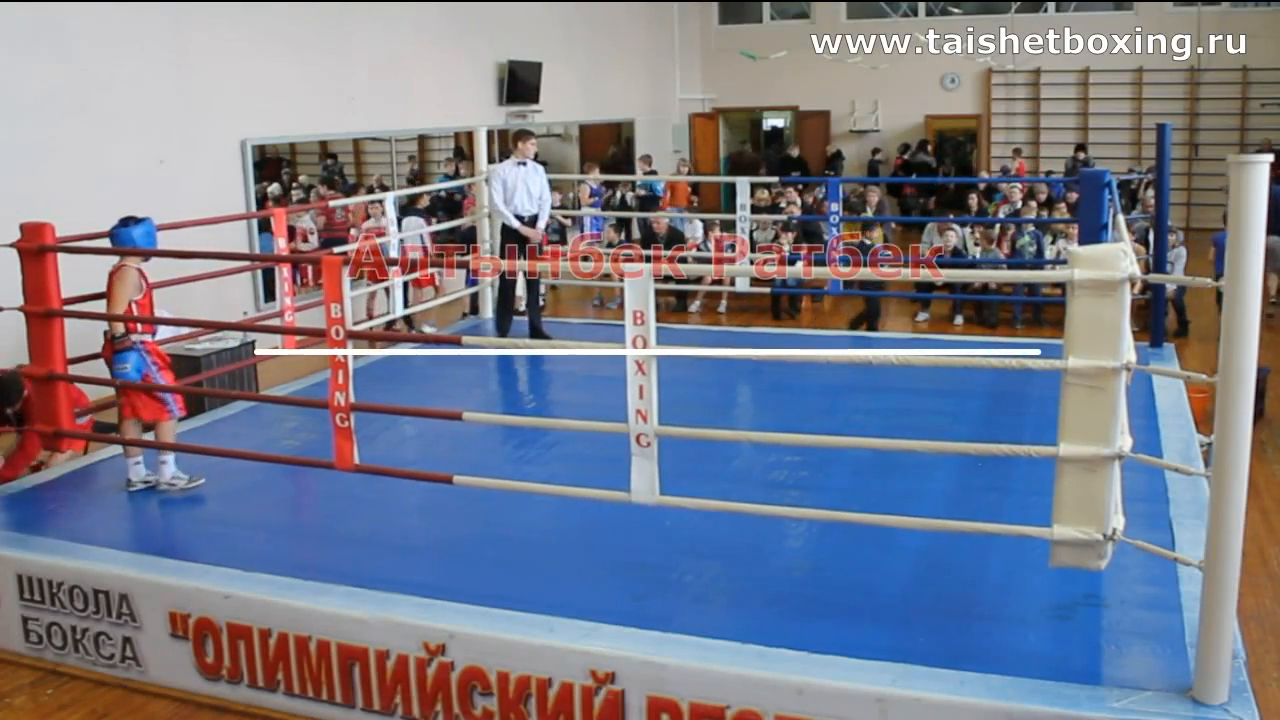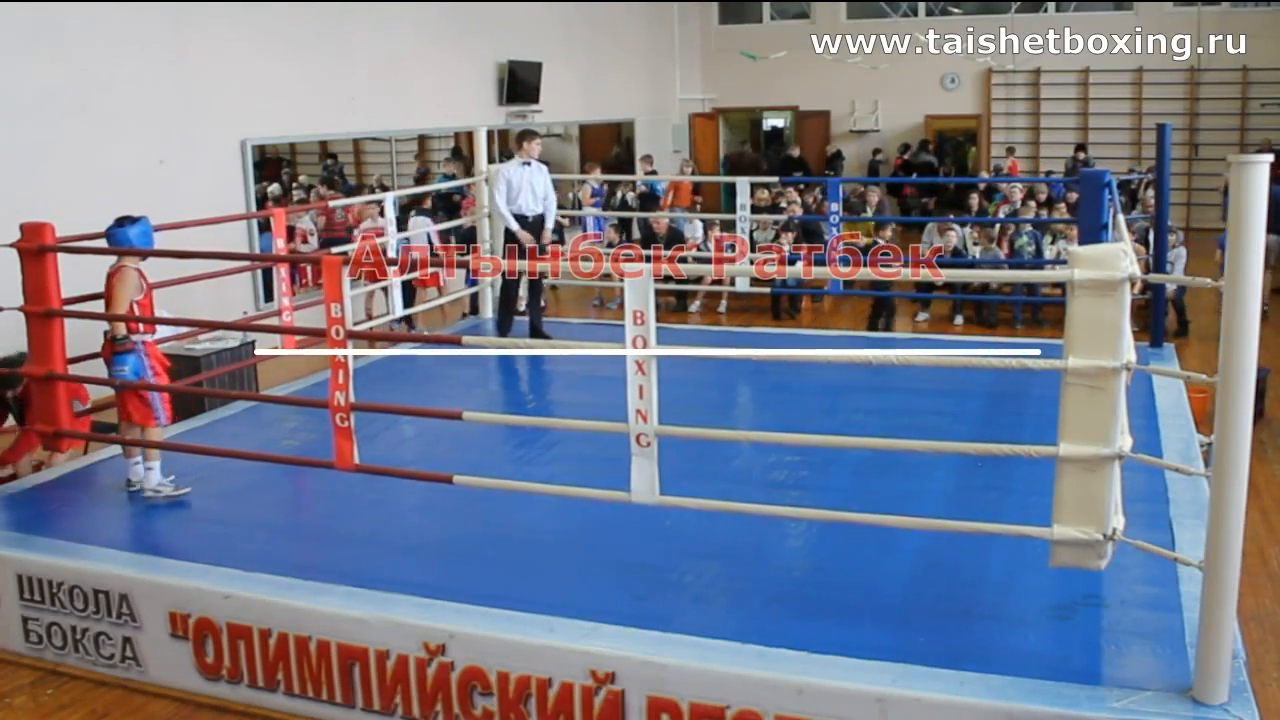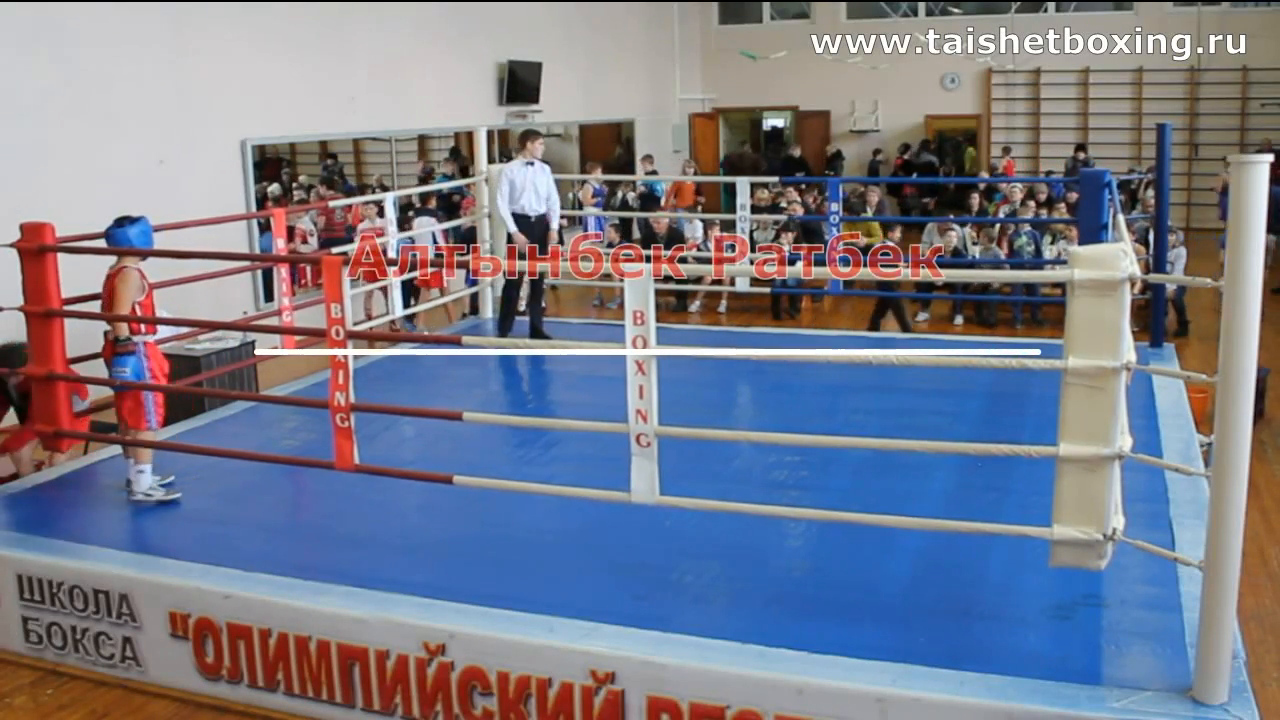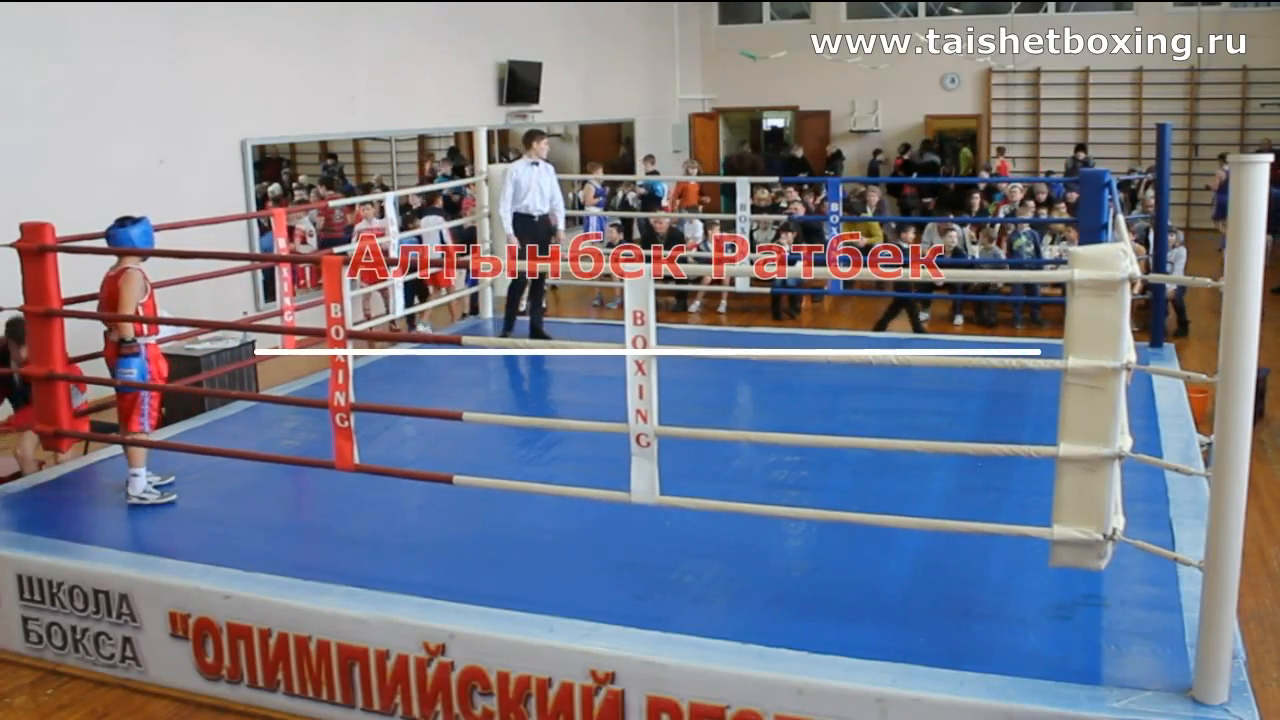
dt=0.1s
person 1, frame 1
left shoulder: (121, 271)
right shoulder: (129, 272)
right elbow: (115, 313)
right wrist: (123, 347)
left hip: (128, 347)
right hip: (134, 349)
left knee: (132, 411)
right knee: (168, 406)
left ankle: (136, 474)
right ankle: (167, 473)
person 1, frame 2
left shoulder: (116, 272)
right shoulder: (129, 273)
right elbow: (117, 315)
right wrist: (124, 348)
left hip: (127, 348)
right hip: (135, 349)
left knee: (131, 414)
right knee: (154, 412)
left ankle: (136, 475)
right ankle: (151, 481)
person 1, frame 3
left shoulder: (115, 272)
right shoulder: (130, 274)
left elbow: (109, 312)
right elbow: (119, 316)
right wrist: (124, 350)
left hip: (127, 349)
right hip: (135, 350)
left knee: (129, 415)
right knee: (147, 415)
left ankle: (136, 475)
right ankle: (143, 485)
person 1, frame 4
left shoulder: (112, 274)
right shoulder: (133, 274)
left elbow: (103, 312)
right elbow: (125, 317)
right wrist: (130, 350)
left hip: (120, 349)
right hip: (136, 351)
left knee: (130, 417)
right knee: (140, 420)
left ankle: (138, 476)
right ankle: (137, 489)
person 2, frame 1
left shoulder: (538, 169)
right shoulder: (500, 170)
left elbow: (545, 200)
right elbow: (497, 204)
left wrist: (539, 228)
right wrist: (520, 227)
left hip: (534, 225)
right hip: (512, 226)
left knee: (534, 277)
right knee: (508, 278)
left ankle: (536, 328)
right ankle: (502, 330)
person 2, frame 2
left shoulder: (542, 169)
right shoulder: (506, 170)
left elbow: (550, 200)
right elbow: (501, 204)
left wrist: (548, 227)
right wrist: (518, 230)
left hip: (538, 223)
right hip: (517, 225)
left knee: (537, 277)
right knee: (511, 277)
left ankle: (536, 328)
right ankle: (503, 330)
person 2, frame 3
left shoulder: (545, 169)
right shoulder: (509, 170)
left elbow: (553, 201)
right elbow: (502, 204)
left wrist: (553, 227)
right wrist: (514, 232)
left hip: (540, 224)
right hip: (519, 224)
left knee: (538, 278)
right knee: (513, 277)
left ankle: (536, 328)
right ankle: (504, 330)
person 2, frame 4
left shoulder: (548, 169)
right shoulder: (514, 169)
left elbow: (556, 200)
right elbow: (505, 203)
left wrist: (560, 227)
right wrist: (509, 233)
left hip: (543, 223)
right hip: (522, 222)
left knee: (540, 277)
right knee: (520, 276)
left ankle: (536, 328)
right ankle: (508, 327)
